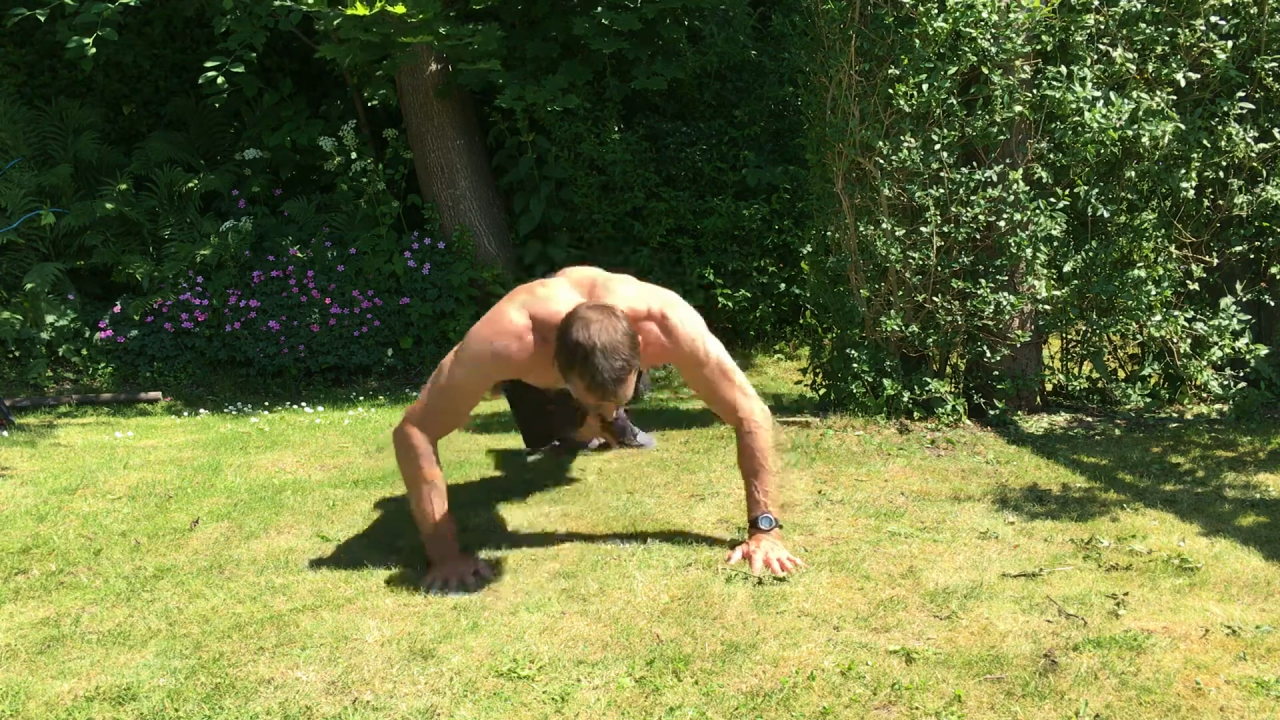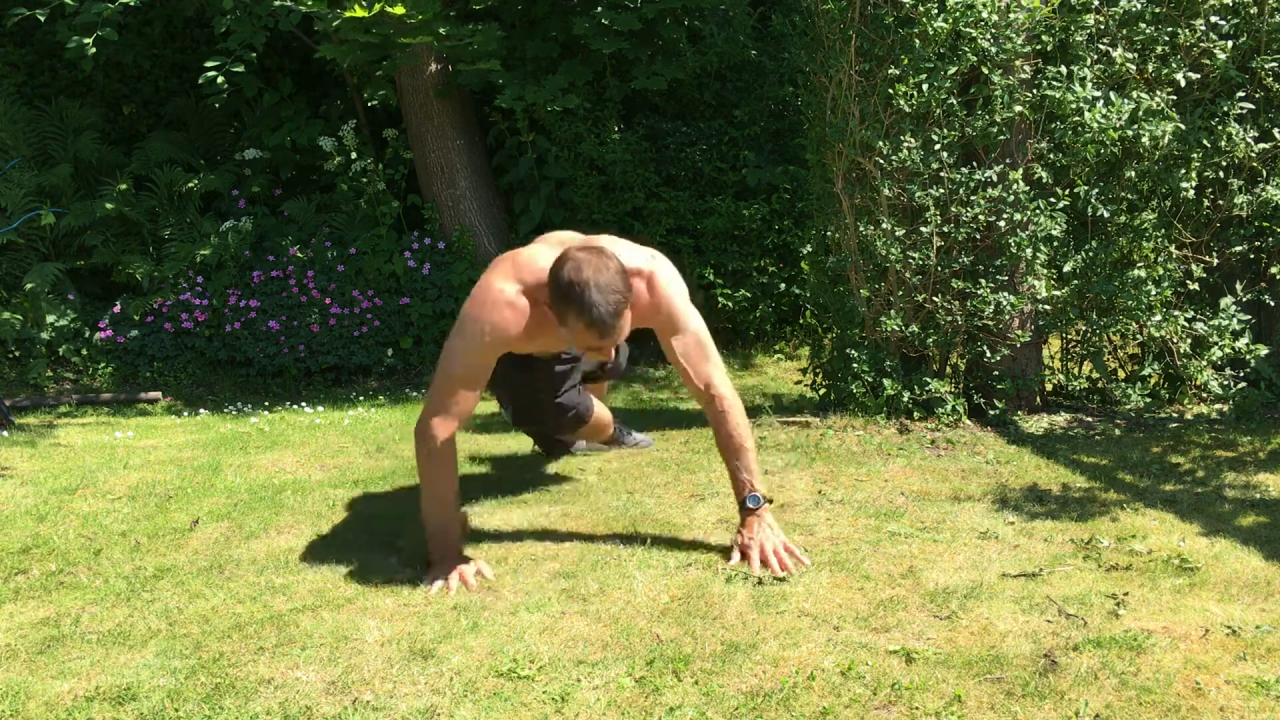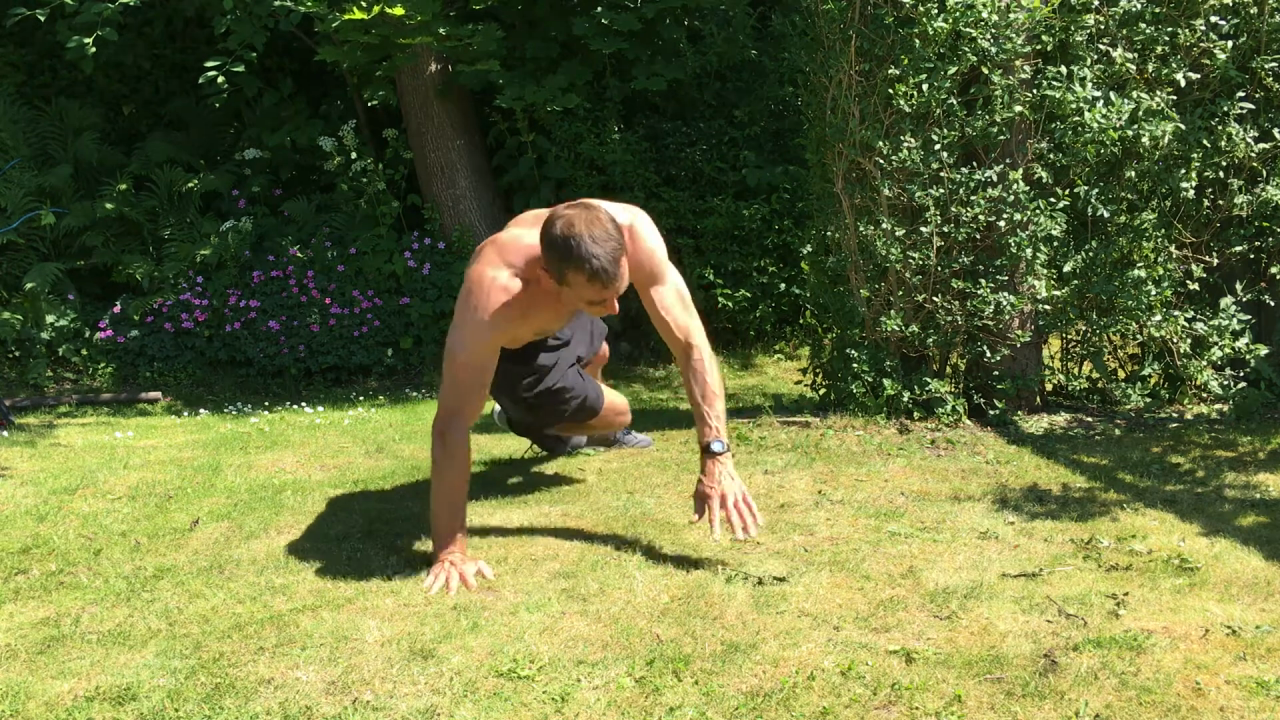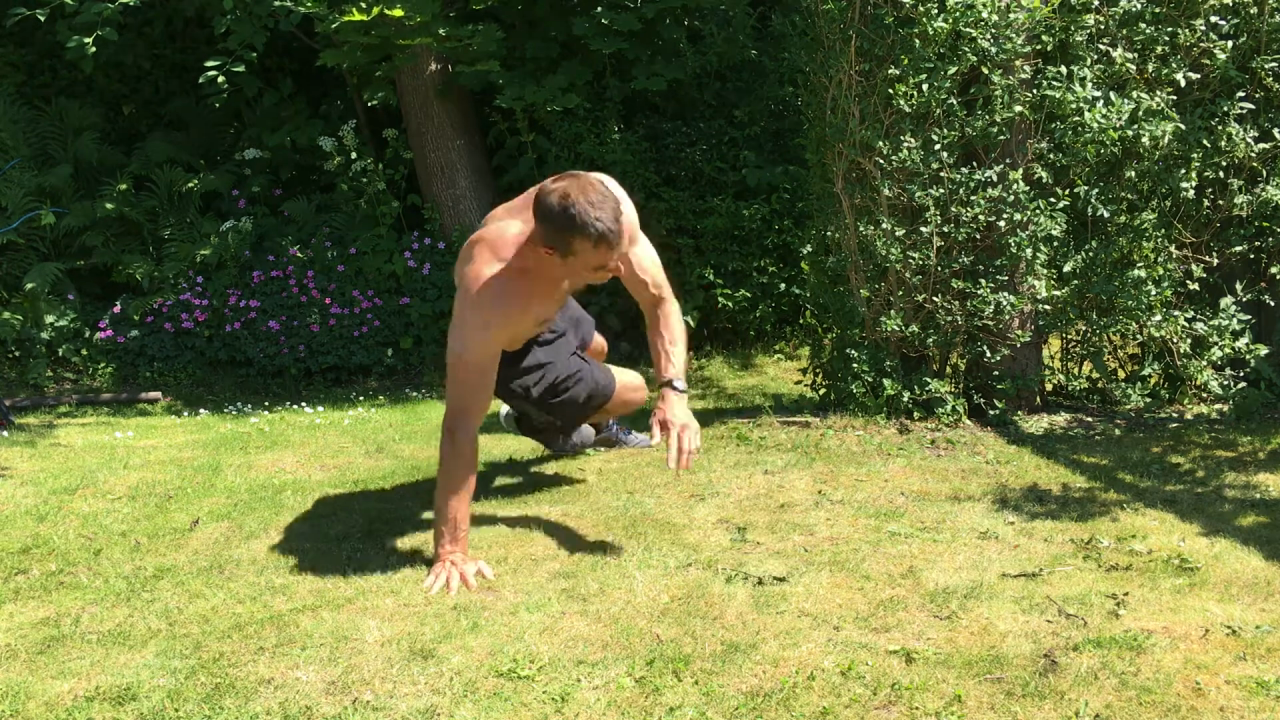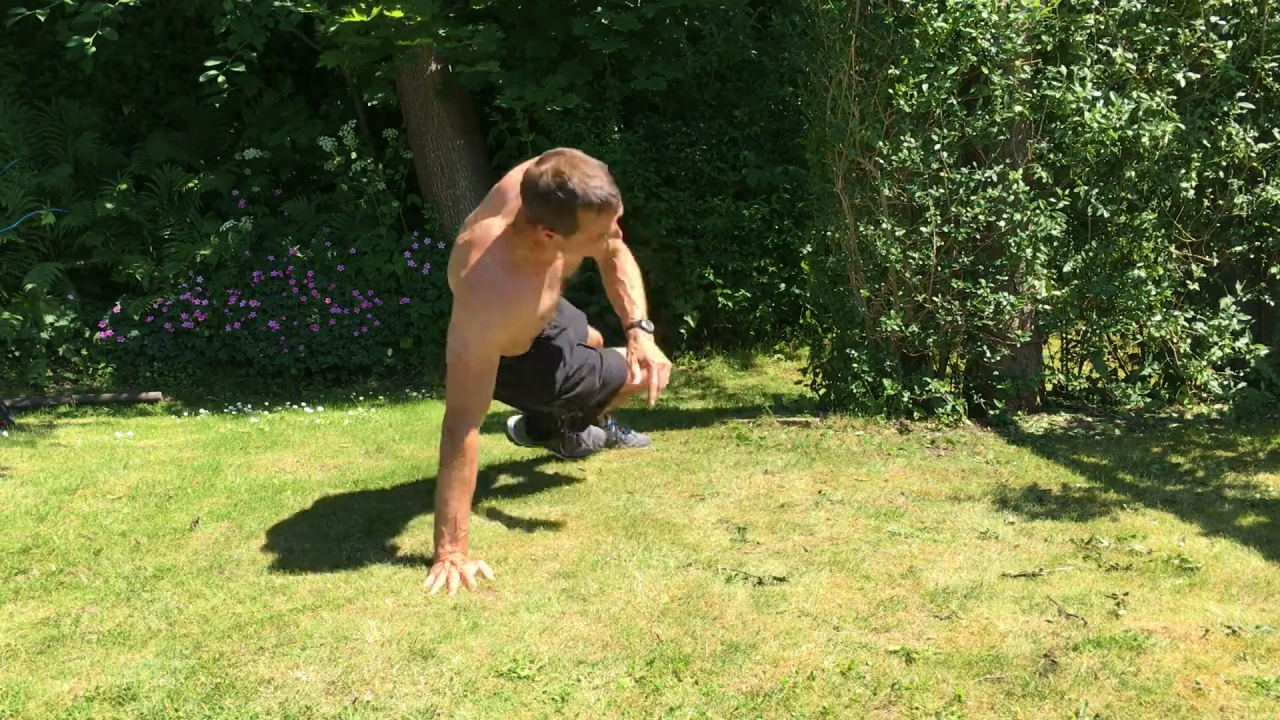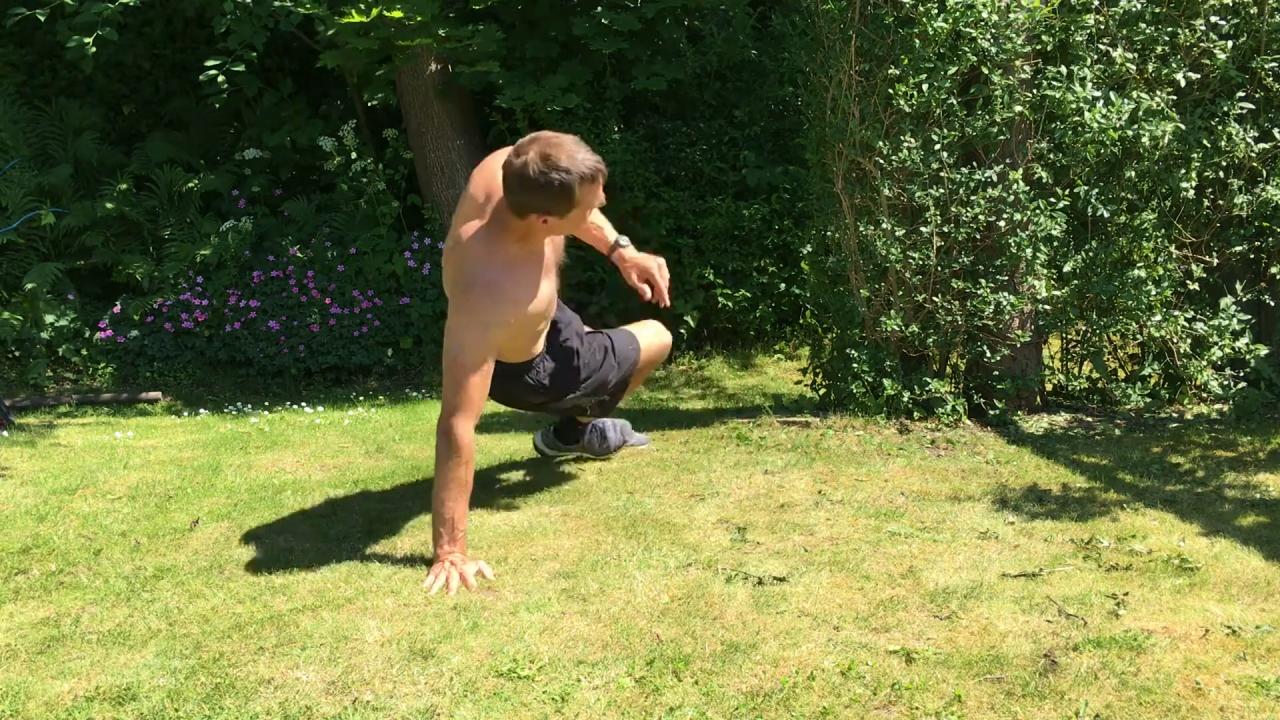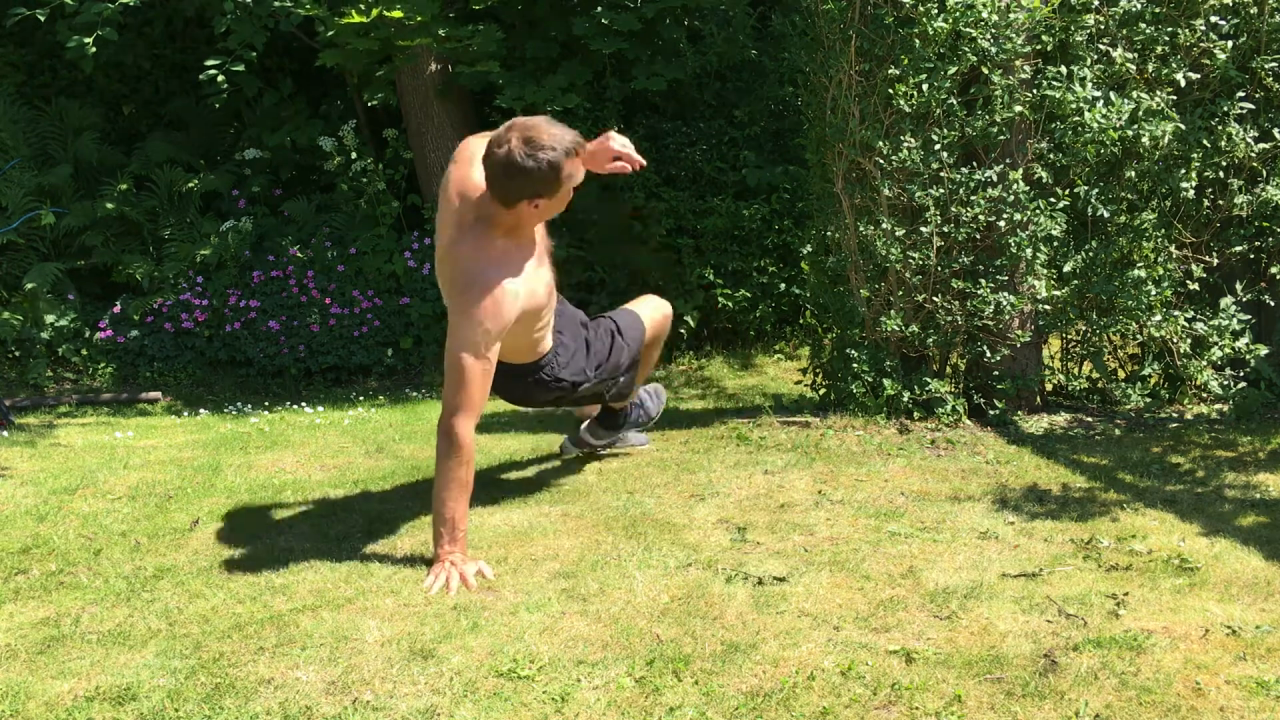
dt=0.1s
person 1, frame 1
left shoulder: (664, 323)
right shoulder: (506, 342)
left elbow: (752, 414)
right elbow: (413, 431)
left wrist: (764, 528)
right wrist: (444, 553)
right hip: (534, 369)
left knee: (611, 422)
left ankle: (612, 428)
person 1, frame 2
left shoulder: (651, 279)
right shoulder: (497, 314)
left elbow: (715, 392)
right elbow: (435, 427)
left wrist: (756, 511)
right wrist: (446, 551)
right hip: (518, 354)
left knee: (597, 381)
person 1, frame 3
left shoulder: (629, 231)
right shoulder: (494, 298)
left elbow: (690, 342)
right elbow: (453, 422)
left wrist: (716, 454)
right wrist: (449, 549)
left hip: (562, 318)
right hip: (512, 351)
left knee: (597, 357)
right knee: (613, 414)
left ankle: (566, 428)
right ankle: (548, 427)
person 1, frame 4
left shoulder: (607, 200)
right shoulder: (487, 291)
left elbow: (656, 293)
right elbow: (463, 420)
left wrist: (674, 388)
right wrist: (452, 548)
left hip: (551, 313)
right hip: (508, 354)
left knee: (594, 350)
right knee: (630, 391)
left ankle: (600, 428)
right ankle: (534, 419)
person 1, frame 5
left shoulder: (536, 186)
right shoulder: (490, 290)
left elbow: (617, 254)
right elbow: (463, 423)
left wrist: (639, 330)
right wrist: (451, 551)
left hip: (539, 318)
right hip: (517, 364)
left knee: (593, 343)
right knee: (643, 374)
left ankle: (586, 421)
right ankle: (544, 428)
person 1, frame 6
left shoulder: (505, 167)
right shoulder: (486, 290)
left elbow: (573, 206)
right elbow: (457, 424)
left wrist: (621, 250)
right wrist: (450, 552)
left hip: (540, 317)
right hip: (526, 368)
left knee: (591, 344)
right knee: (656, 340)
left ankle: (588, 425)
right ankle: (571, 431)
person 1, frame 7
left shoulder: (477, 164)
right shoulder: (490, 294)
right elbow: (457, 425)
left wrist: (584, 156)
right wrist: (449, 553)
left hip: (536, 324)
right hip: (529, 368)
left knee: (588, 327)
right knee: (656, 313)
left ankle: (599, 420)
right ankle: (610, 420)
